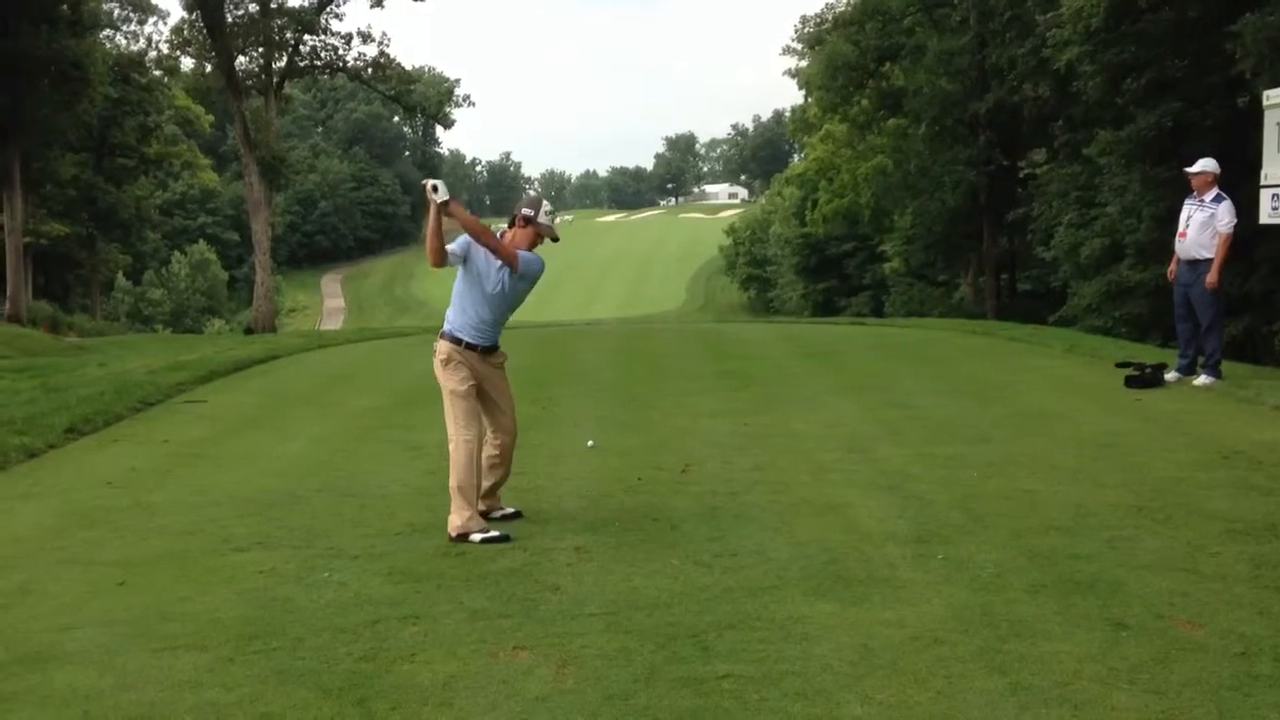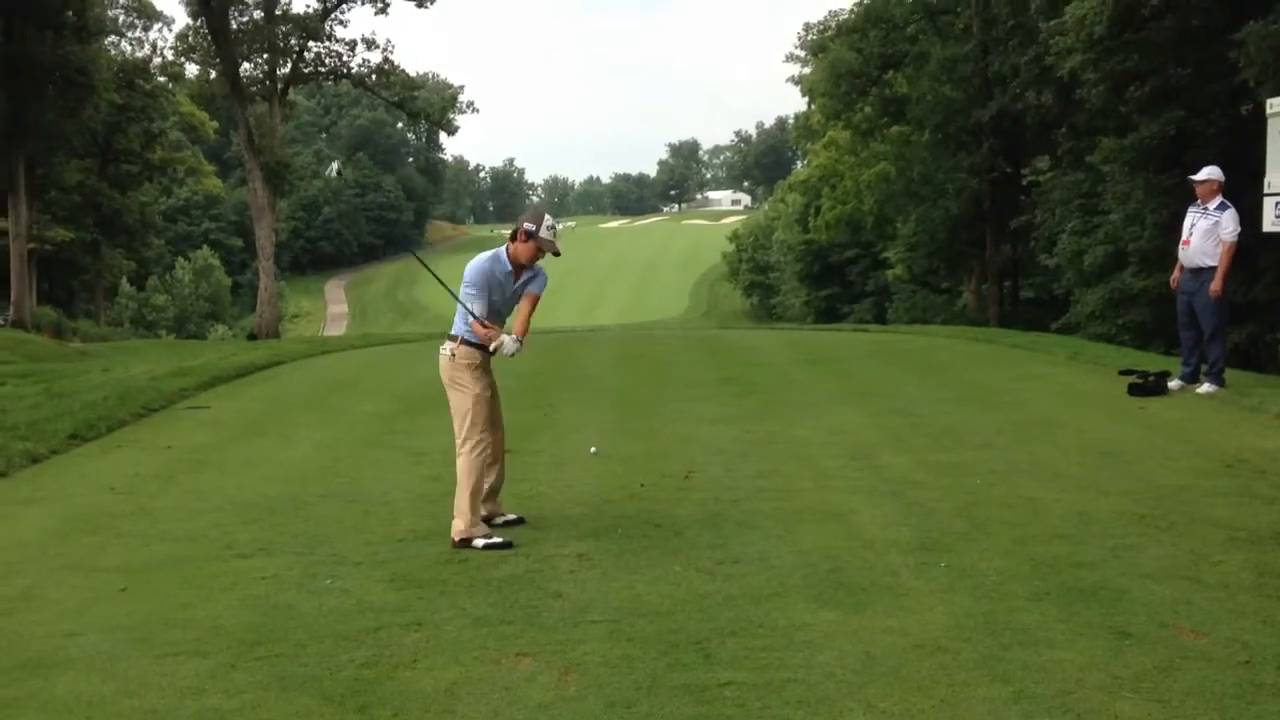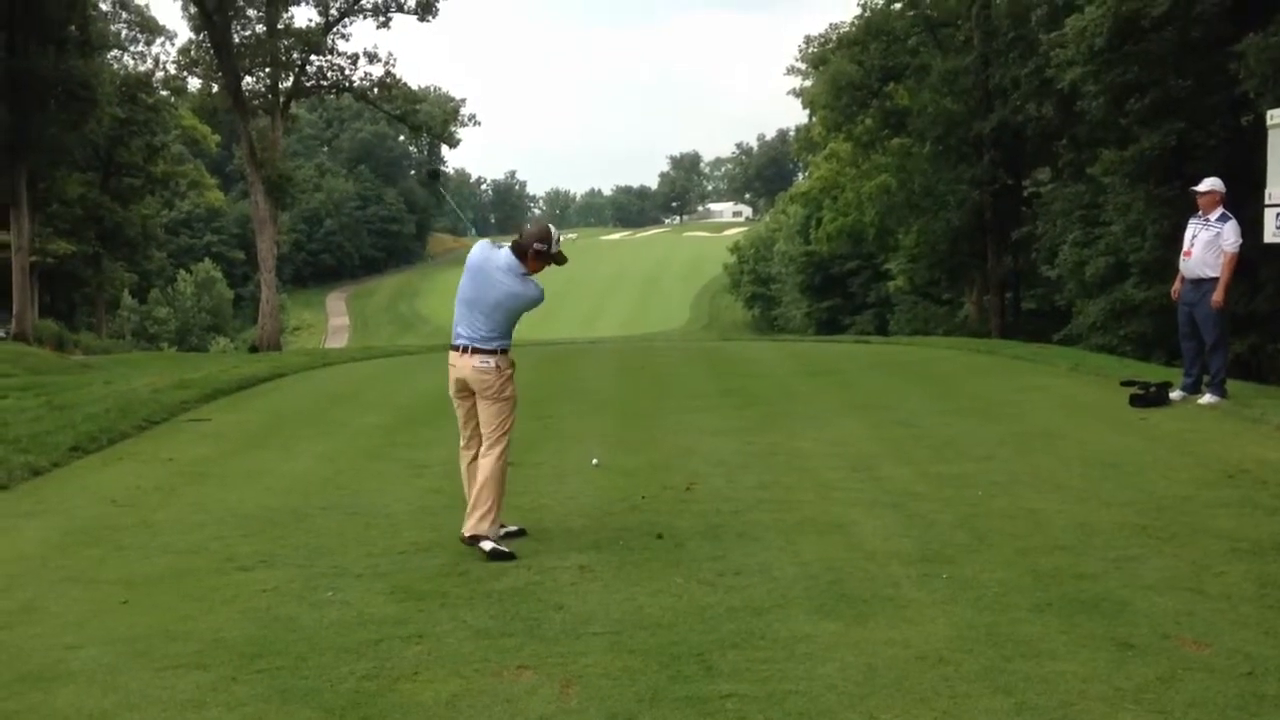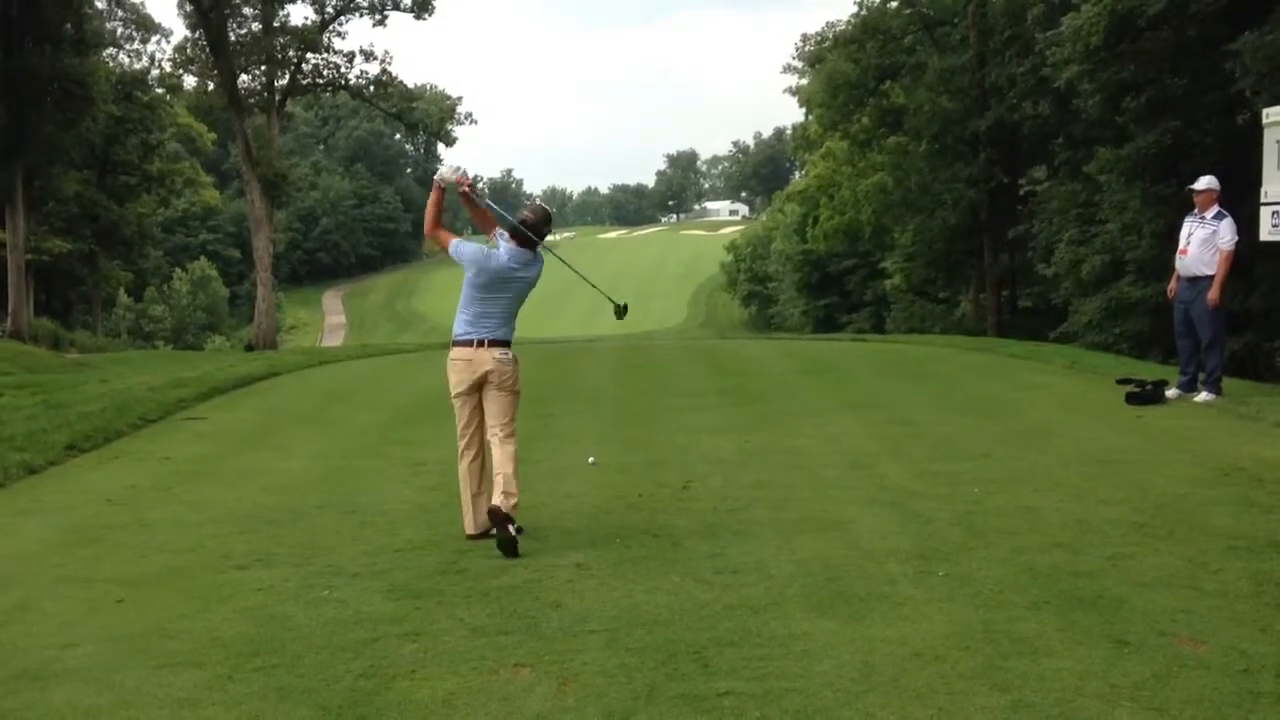
dt=0.3s
person 1, frame 1
left shoulder: (534, 265)
right shoulder: (471, 244)
left elbow: (490, 242)
right elbow: (436, 259)
left wrist: (451, 205)
right wrist: (435, 209)
left hip: (490, 356)
right hip: (454, 353)
left knee: (504, 432)
right knee: (466, 436)
left ankle: (486, 502)
right ankle: (463, 522)
person 1, frame 2
left shoulder: (536, 276)
right shoulder: (482, 267)
left elbow: (523, 314)
right elbow: (477, 324)
left wrist: (511, 338)
right wrist: (495, 337)
left hip: (477, 356)
right hip: (463, 357)
left knee: (492, 438)
right knee: (473, 441)
left ankle: (487, 509)
right ankle: (467, 528)
person 1, frame 3
left shoulder: (481, 252)
right shoulder: (531, 293)
left wrist: (513, 245)
left hip: (457, 361)
right hip: (492, 366)
left knee: (472, 447)
right knee: (495, 448)
left ankle: (486, 522)
right ankle: (480, 529)
person 1, frame 4
left shoulder: (484, 260)
right shoulder: (535, 265)
left elbow: (431, 230)
right elbow: (493, 227)
left wrist: (441, 185)
right wrist: (469, 194)
left hip: (462, 356)
right hip: (500, 357)
left knee: (469, 443)
right knee: (502, 436)
left ankle: (477, 520)
right ankle: (501, 507)
person 2, frame 1
left shoulder: (1221, 204)
right shoulder: (1189, 200)
left elbow: (1224, 238)
left wrist: (1214, 271)
right wrist: (1174, 262)
left hip: (1204, 268)
right hip: (1184, 267)
left knee: (1209, 321)
right knee: (1183, 318)
left ankle: (1211, 370)
right ankle: (1185, 366)
person 2, frame 2
left shoulder: (1226, 212)
right shoulder: (1193, 208)
left elbow: (1228, 247)
left wrist: (1218, 279)
right wrist: (1177, 269)
left hip: (1207, 276)
right hip: (1187, 275)
left knee: (1212, 329)
right knee: (1187, 327)
left ankle: (1214, 378)
right ankle: (1188, 373)
person 2, frame 3
left shoulder: (1227, 223)
right shoulder: (1194, 220)
left elbow: (1230, 258)
left wrist: (1220, 290)
right wrist: (1178, 281)
left hip: (1209, 287)
right hip: (1189, 286)
left knee: (1213, 340)
right knee: (1188, 337)
left ankle: (1216, 389)
right ankle: (1190, 384)
person 2, frame 4
left shoulder: (1223, 221)
right shoulder: (1189, 218)
left elbow: (1226, 256)
left wrist: (1216, 288)
right wrist: (1174, 280)
left hip: (1205, 285)
right hip: (1185, 284)
left knee: (1210, 338)
right knee: (1184, 336)
left ankle: (1212, 387)
right ankle: (1186, 382)
